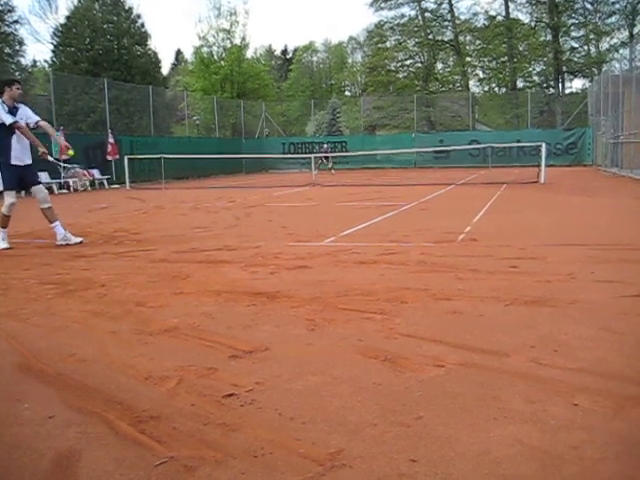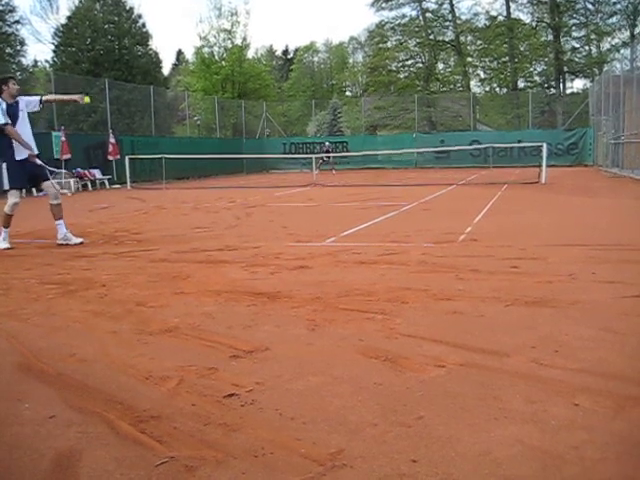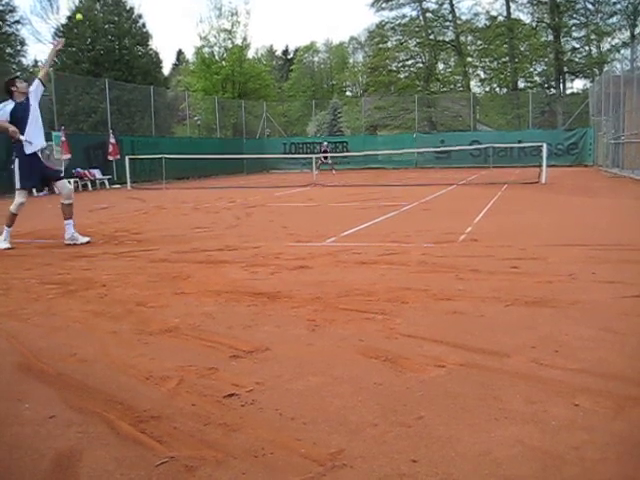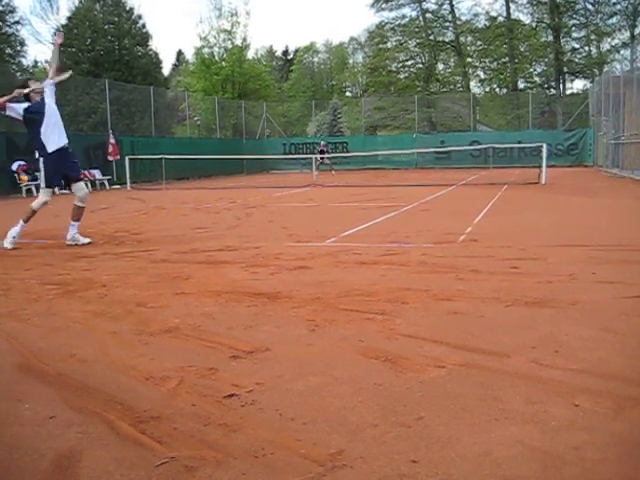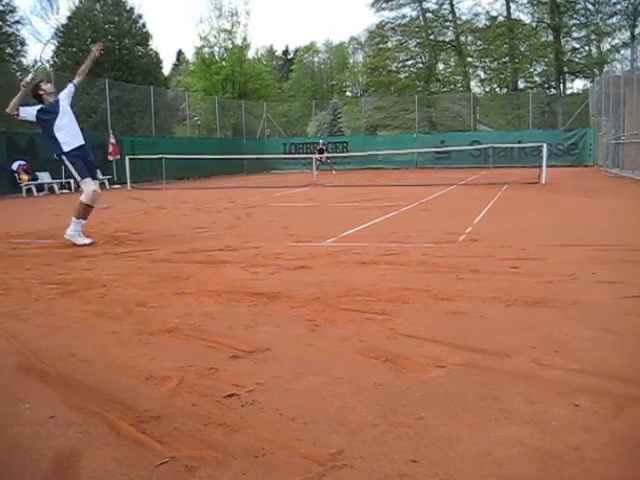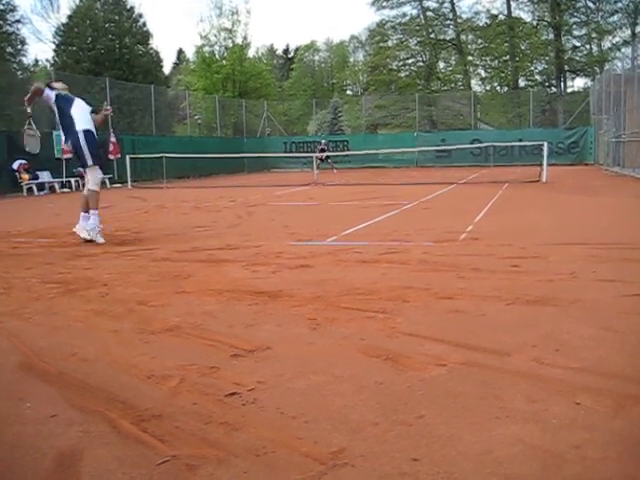
dt=0.2s
person 1, frame 1
left shoulder: (22, 109)
left elbow: (42, 123)
right elbow: (19, 127)
left wrist: (59, 140)
right wrist: (40, 146)
left hip: (25, 162)
left knee: (43, 196)
left ankle: (61, 234)
person 1, frame 2
left shoulder: (22, 102)
left elbow: (47, 98)
left wrist: (71, 97)
right wrist: (28, 148)
left hip: (31, 159)
left knee: (53, 192)
left ankle: (63, 235)
person 1, frame 3
left shoulder: (33, 96)
left elbow: (44, 71)
left wrist: (54, 50)
left hip: (42, 154)
right hip: (25, 157)
left knee: (66, 190)
right knee: (21, 199)
left ankle: (70, 234)
person 1, frame 4
left shoulder: (48, 96)
right shoulder: (25, 109)
left elbow: (52, 70)
left wrist: (56, 46)
left hip: (65, 152)
right hip: (48, 156)
left knee: (82, 193)
right knee: (44, 198)
left ankle: (73, 234)
person 1, frame 5
left shoulder: (62, 99)
right shoulder: (39, 111)
left elbow: (79, 77)
right elbow: (10, 111)
left wrist: (92, 56)
right wrist: (21, 90)
left hip: (82, 150)
right hip: (67, 154)
left knee: (93, 191)
right knee: (90, 189)
left ankle: (77, 226)
right ankle: (74, 229)
person 1, frame 6
left shoulder: (77, 101)
right shoulder: (57, 97)
left elbow: (94, 121)
right elbow: (38, 88)
left wrist: (103, 114)
right wrist: (29, 100)
right hip: (79, 136)
left knee: (93, 181)
right knee: (94, 178)
left ankle: (84, 225)
right ankle: (91, 227)
